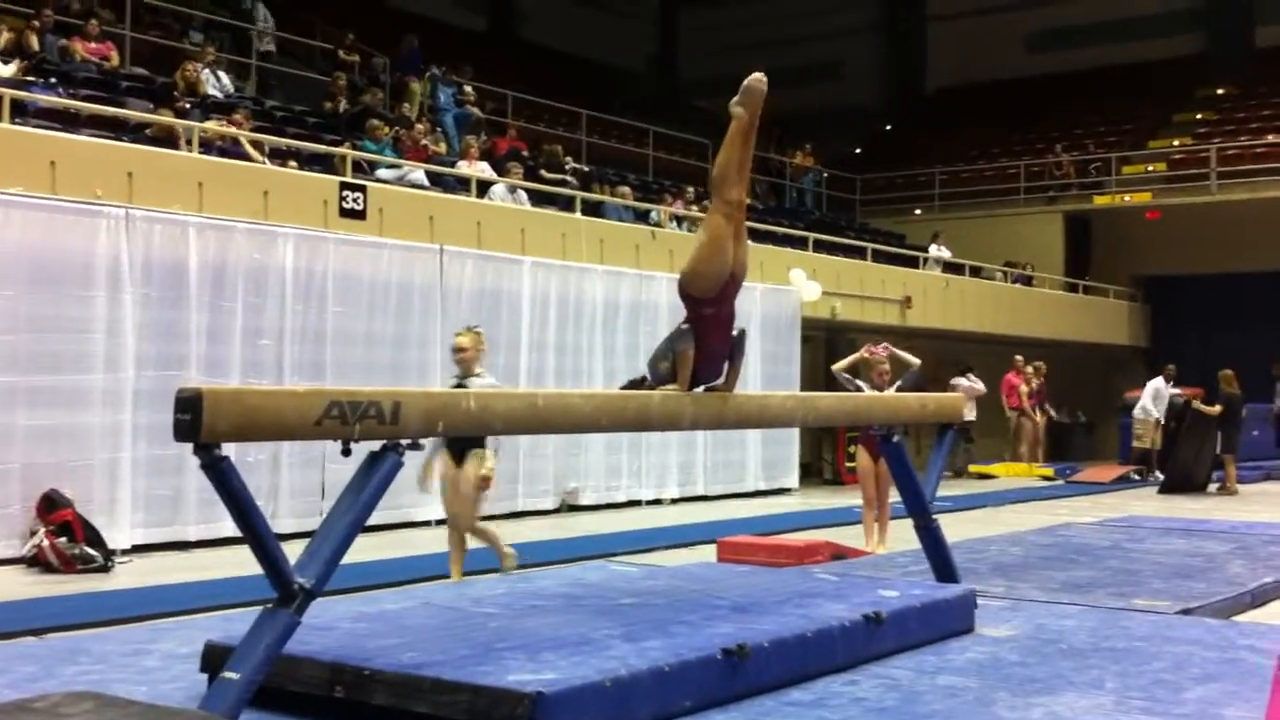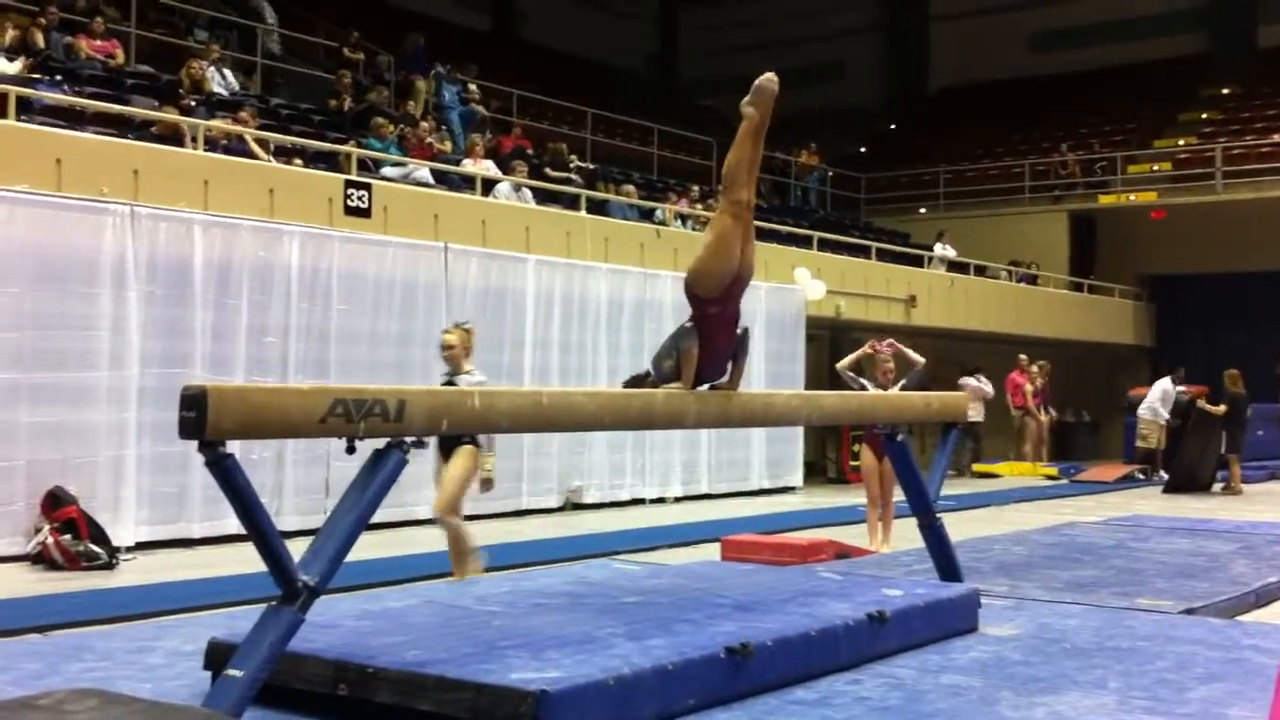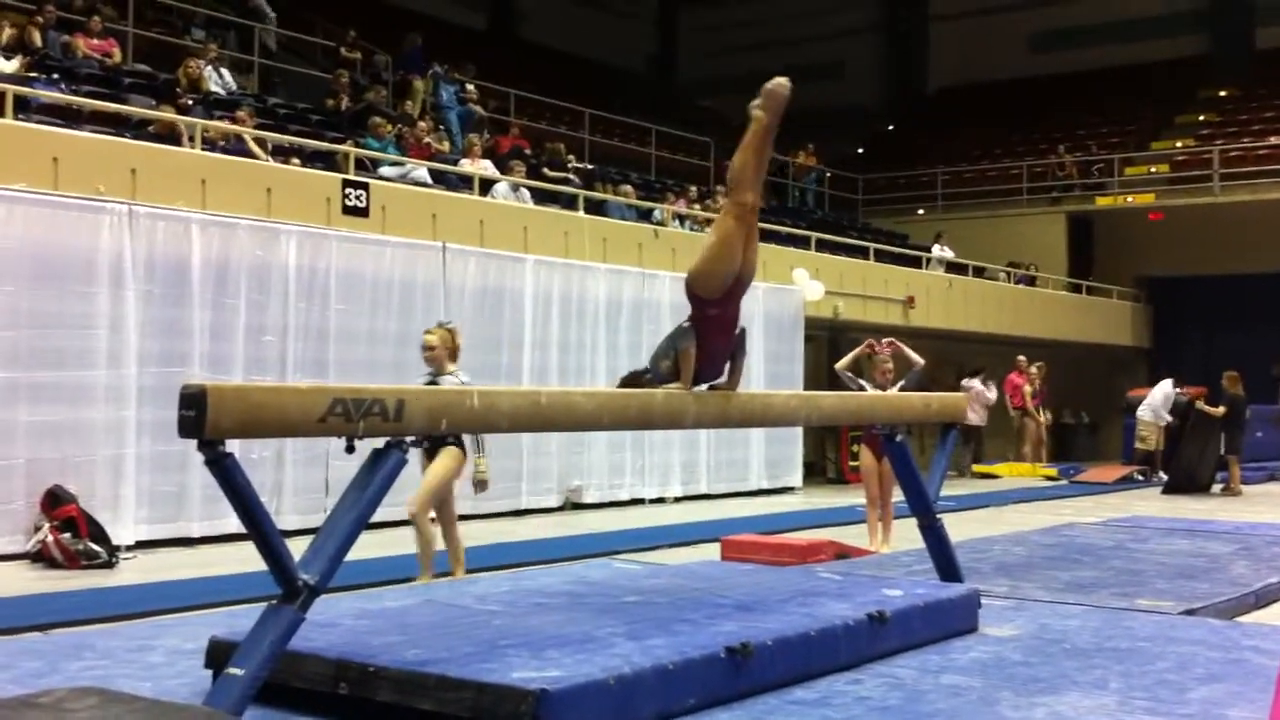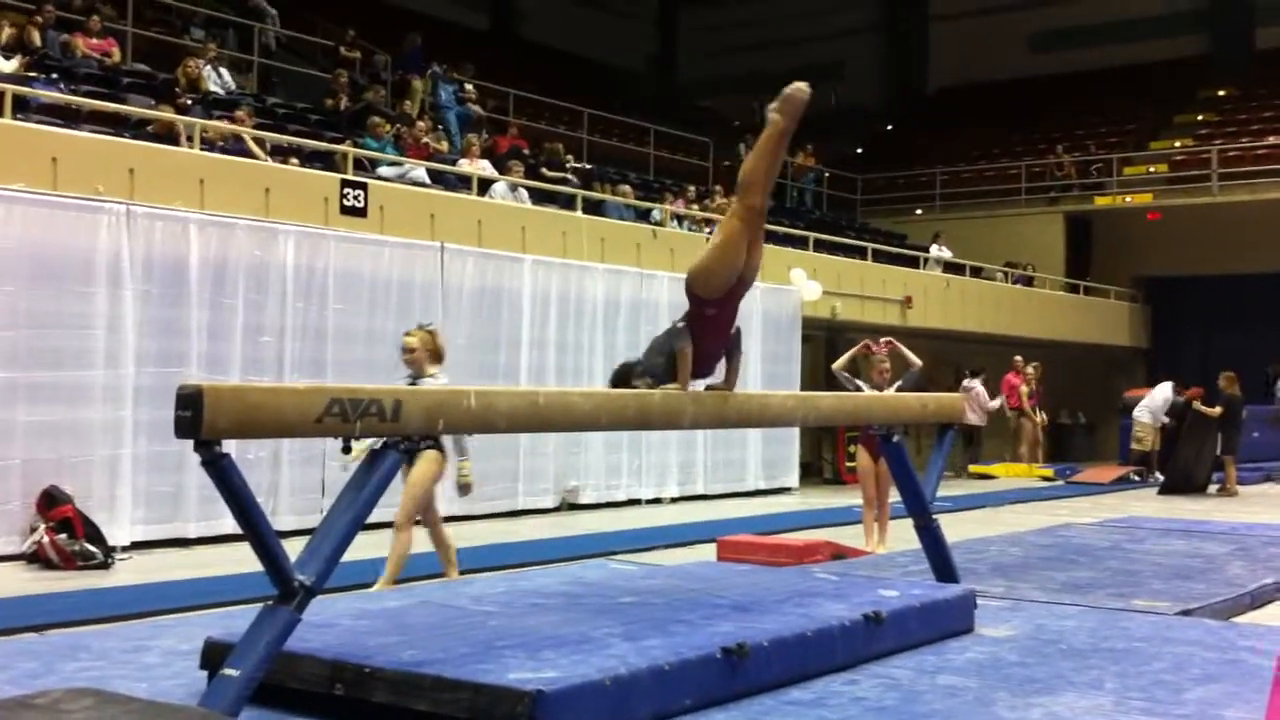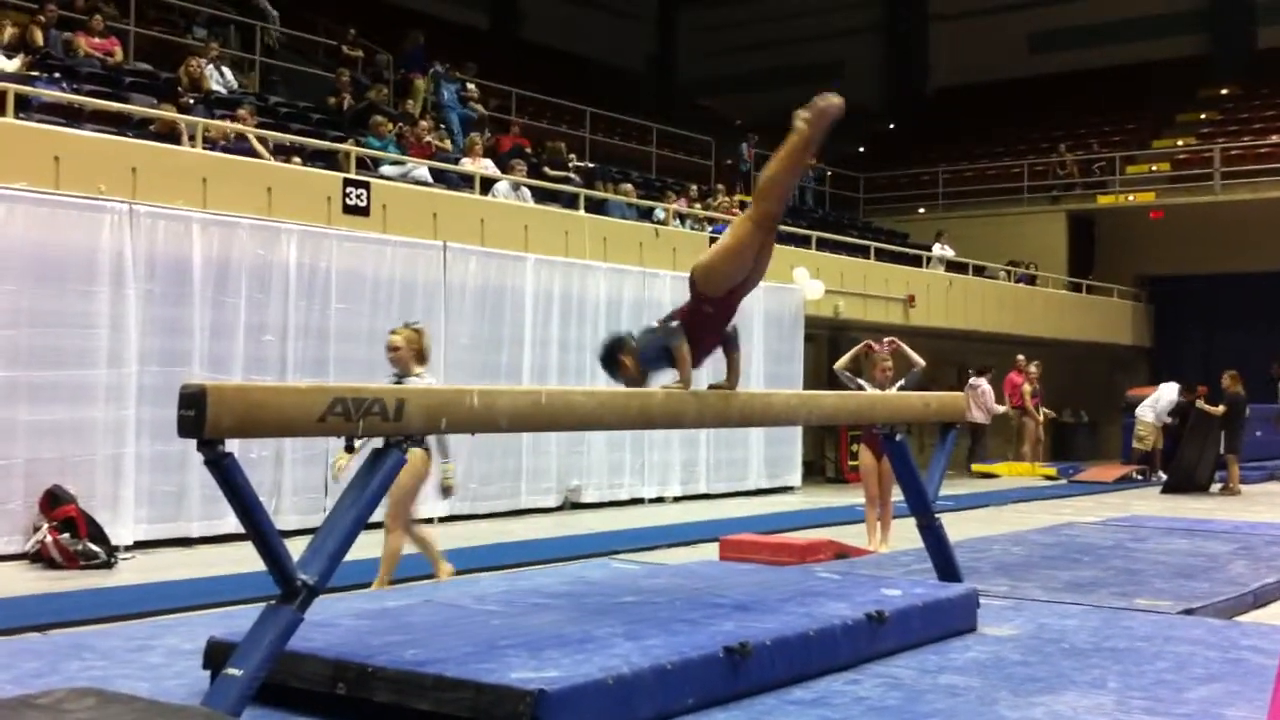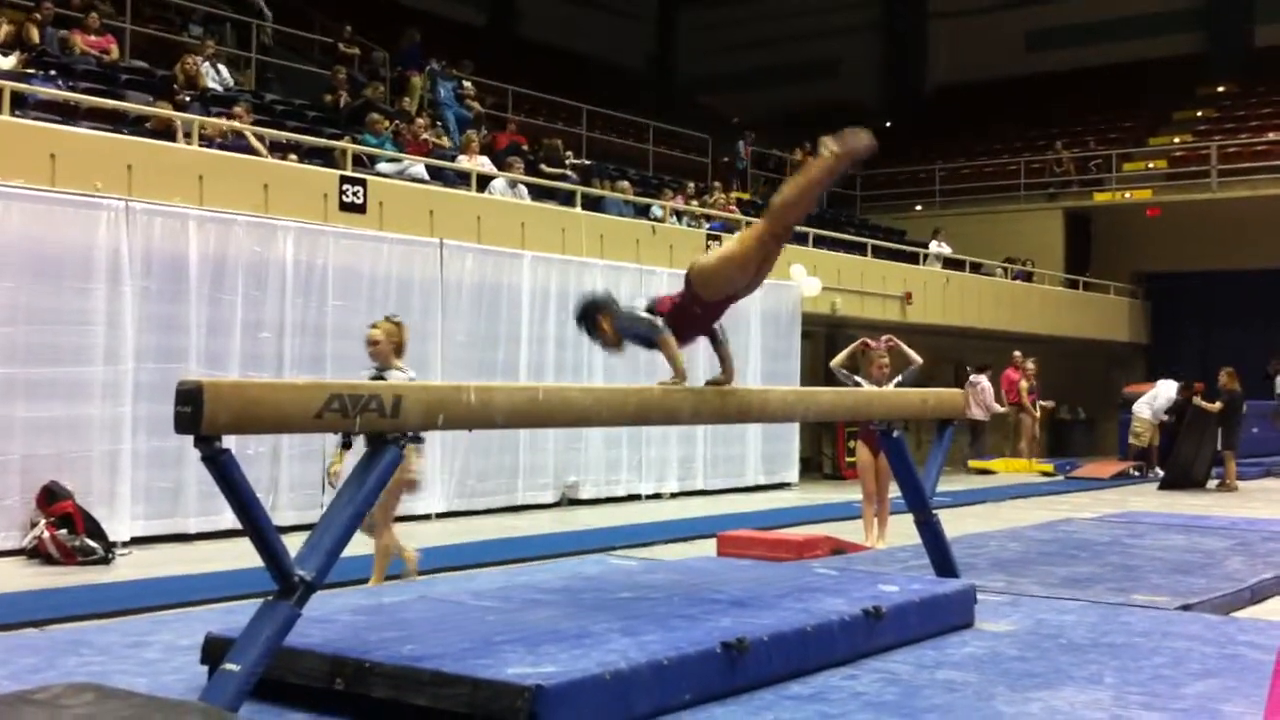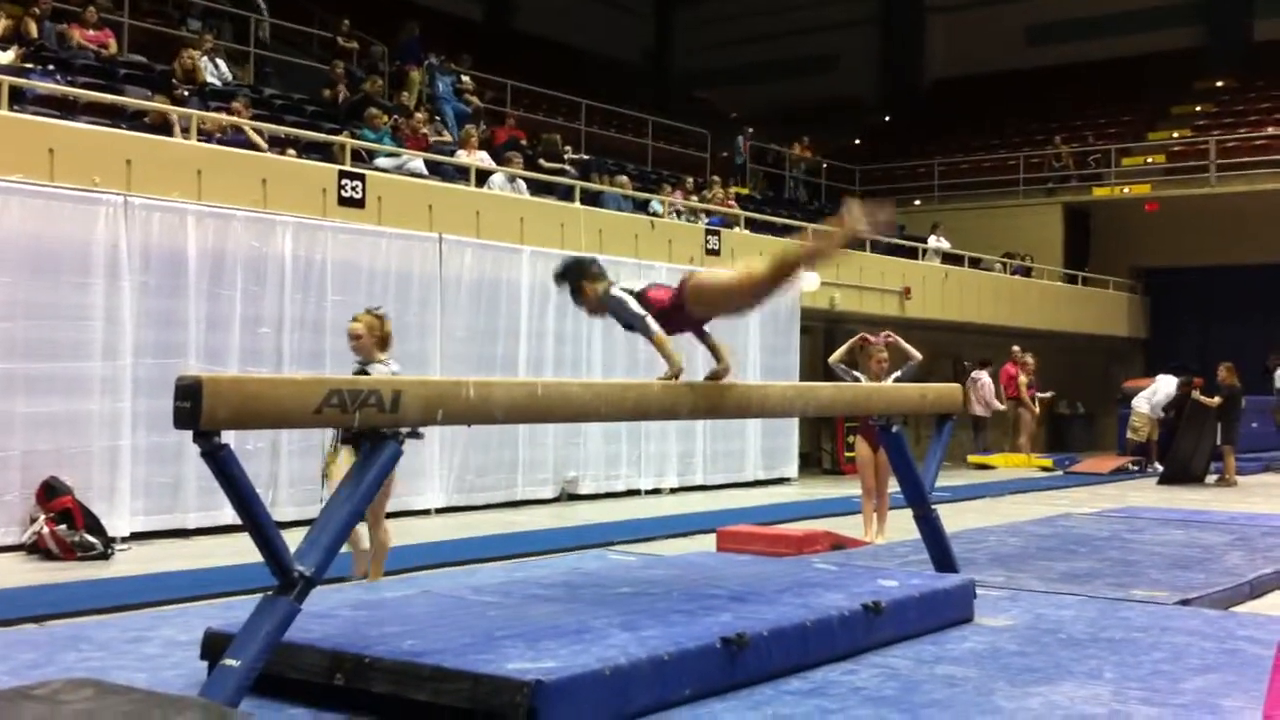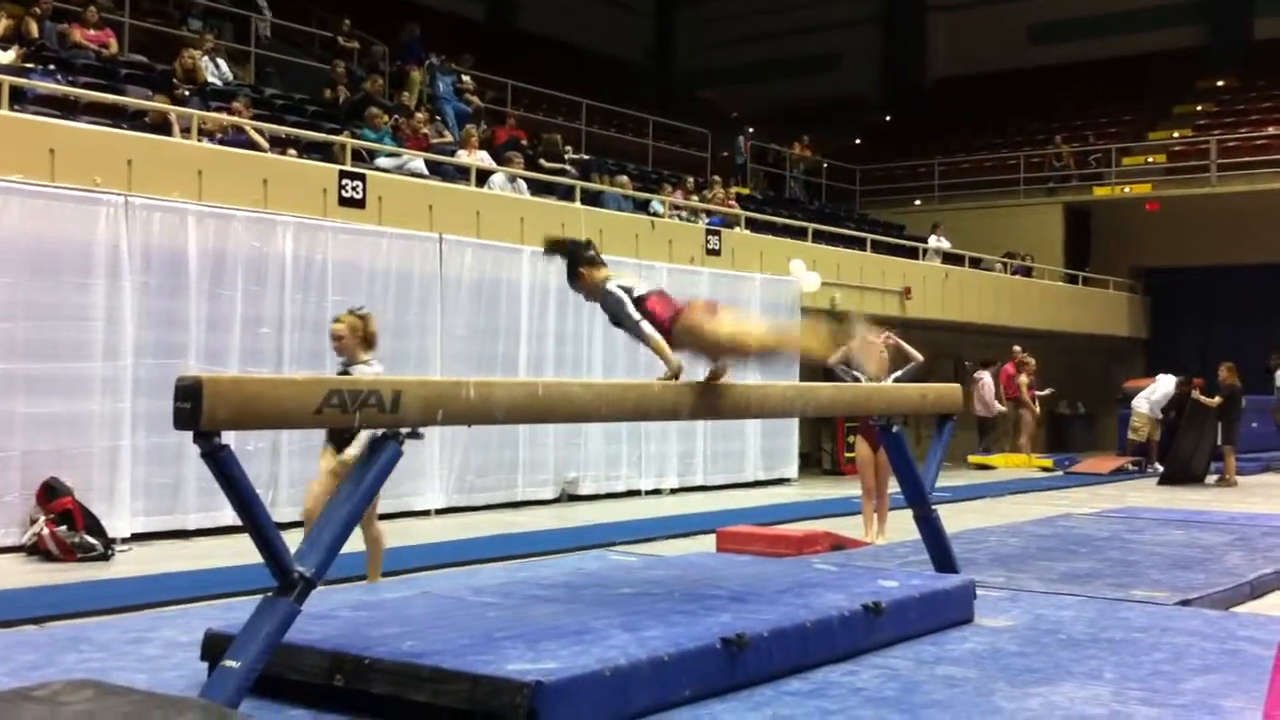
dt=0.1s
person 1, frame 1
left shoulder: (660, 372)
left hip: (713, 293)
right hip: (713, 292)
left knee: (728, 205)
right knee: (731, 205)
left ankle: (742, 117)
person 1, frame 2
left shoulder: (663, 370)
left hip: (717, 292)
right hip: (715, 295)
left knee: (736, 205)
right knee: (739, 206)
left ankle: (754, 117)
person 1, frame 3
left shoulder: (660, 370)
left hip: (717, 294)
right hip: (717, 295)
left knee: (741, 207)
right knee: (745, 207)
left ankle: (761, 120)
person 1, frame 4
left shoulder: (654, 360)
left elbow: (681, 335)
left hip: (716, 292)
right hip: (717, 293)
left knee: (747, 206)
right knee: (752, 209)
person 1, frame 5
left shoulder: (645, 347)
right shoulder: (652, 344)
left elbow: (674, 333)
left wrist: (685, 381)
right wrist: (731, 380)
left hip: (718, 290)
right hip: (722, 293)
left knee: (762, 212)
left ankle: (804, 130)
person 1, frame 6
left shoulder: (628, 321)
right shoulder: (638, 319)
left elbow: (660, 332)
left wrist: (679, 376)
right wrist: (727, 373)
left hip: (713, 286)
right hip: (715, 289)
left knee: (770, 227)
person 1, frame 7
left shoulder: (611, 297)
right shoulder: (627, 293)
left elbow: (648, 323)
left wrist: (674, 364)
right wrist: (721, 359)
left hip: (697, 296)
right hip: (696, 300)
left knee: (766, 275)
person 1, frame 8
left shoulder: (608, 291)
right shoulder: (628, 286)
left elbow: (639, 324)
left wrist: (672, 364)
right wrist: (717, 361)
left hip: (688, 321)
right hip: (701, 310)
left knee: (750, 343)
person 2, frame 1
left shoulder: (487, 383)
right shoulder: (452, 384)
left wrist: (488, 465)
right wrist: (428, 463)
left hip: (475, 452)
right hip: (451, 453)
left knee: (467, 521)
right knee: (454, 521)
left ankle: (504, 552)
right ankle: (456, 578)
person 2, frame 2
left shoulder: (476, 381)
right shoulder: (443, 381)
left wrist: (487, 465)
left hip: (466, 449)
right hip: (444, 450)
left knee: (442, 513)
right knee: (450, 517)
left ankle: (473, 556)
right ankle: (460, 574)
person 2, frame 3
left shoulder: (460, 381)
right shoulder: (425, 382)
left wrist: (480, 466)
left hip: (450, 450)
right hip: (429, 451)
left knee: (416, 511)
right knee: (446, 519)
left ankle: (426, 576)
right ankle: (459, 574)
person 2, frame 4
left shoulder: (440, 383)
right shoulder: (405, 384)
left wrist: (464, 470)
right wrist: (363, 447)
left hip: (429, 455)
right hip: (410, 455)
left knee: (402, 521)
right knee: (432, 522)
left ankle: (385, 584)
right ankle: (453, 574)
person 2, frame 5
left shoulder: (426, 383)
right shoulder: (390, 383)
left wrist: (446, 472)
right wrist: (349, 453)
left hip: (414, 454)
left knee: (393, 523)
right knee: (405, 523)
left ankle: (380, 585)
right ankle: (442, 566)
person 2, frame 6
left shoulder: (406, 377)
right shoulder: (369, 376)
left wrist: (413, 467)
right wrist: (338, 457)
left knee: (380, 521)
right knee: (365, 520)
left ankle: (377, 582)
right ankle: (406, 555)
person 2, frame 7
left shoulder: (389, 370)
right shoulder: (353, 371)
right wrist: (332, 454)
right hip: (351, 446)
left knee: (374, 517)
left ankle: (375, 579)
right ankle: (360, 557)
person 2, frame 8
left shoulder: (373, 371)
right shoulder: (340, 370)
left wrist: (353, 452)
right wrist: (338, 451)
left hip: (362, 450)
right hip: (334, 447)
left knee: (366, 519)
right knee: (310, 512)
left ankle: (375, 580)
person 3, frame 1
left shoulder: (895, 389)
right shoulder: (862, 388)
left elbow: (917, 365)
right elbow: (836, 370)
left wrist: (893, 351)
right wrist: (859, 356)
right hip: (866, 445)
left knee: (883, 499)
right knee: (869, 499)
left ankle: (881, 541)
right ankle: (869, 542)
person 3, frame 2
left shoulder: (900, 388)
right shoulder: (866, 388)
left elbow: (921, 364)
right elbow: (841, 368)
left wrist: (900, 348)
right wrist: (863, 352)
right hip: (870, 444)
left knee: (887, 498)
right knee: (873, 498)
left ankle: (885, 540)
right ankle: (873, 541)
person 3, frame 3
left shoulder: (899, 389)
right shoulder: (865, 388)
left elbow: (920, 365)
right elbow: (839, 368)
left wrist: (899, 347)
right wrist: (861, 351)
right hip: (869, 445)
left knee: (886, 499)
right knee: (872, 498)
left ankle: (885, 541)
right ankle: (873, 541)
person 3, frame 4
left shoulder: (896, 389)
right shoulder: (862, 388)
left elbow: (918, 366)
right elbow: (836, 368)
left wrist: (898, 347)
right wrist: (856, 350)
right hip: (866, 445)
left knee: (882, 499)
right knee: (869, 498)
left ankle: (881, 541)
right ankle: (869, 542)
person 3, frame 5
left shoulder: (898, 388)
right shoulder: (864, 387)
left elbow: (921, 366)
right elbow: (838, 368)
left wrist: (901, 346)
right wrist: (858, 350)
right hip: (868, 444)
left knee: (885, 498)
right knee: (871, 497)
left ankle: (884, 540)
right ankle: (872, 541)
person 3, frame 6
left shoulder: (895, 384)
right shoulder: (861, 384)
left elbow: (918, 363)
right elbow: (834, 366)
left wrist: (898, 344)
right wrist: (854, 348)
right hip: (866, 440)
left knee: (882, 494)
right knee: (868, 494)
left ankle: (881, 536)
right ankle: (869, 537)
person 3, frame 7
left shoulder: (893, 379)
right shoulder: (859, 379)
left elbow: (917, 359)
right elbow: (833, 362)
left wrist: (897, 340)
right wrist: (852, 342)
right hip: (865, 435)
left knee: (882, 489)
right knee: (868, 489)
left ankle: (880, 531)
right ankle: (868, 532)
person 3, frame 8
left shoulder: (893, 379)
right shoulder: (859, 379)
left elbow: (919, 360)
right elbow: (833, 362)
left wrist: (897, 342)
right wrist: (853, 344)
right hip: (865, 436)
left knee: (882, 490)
right knee: (868, 489)
left ankle: (880, 532)
right ankle: (868, 532)
